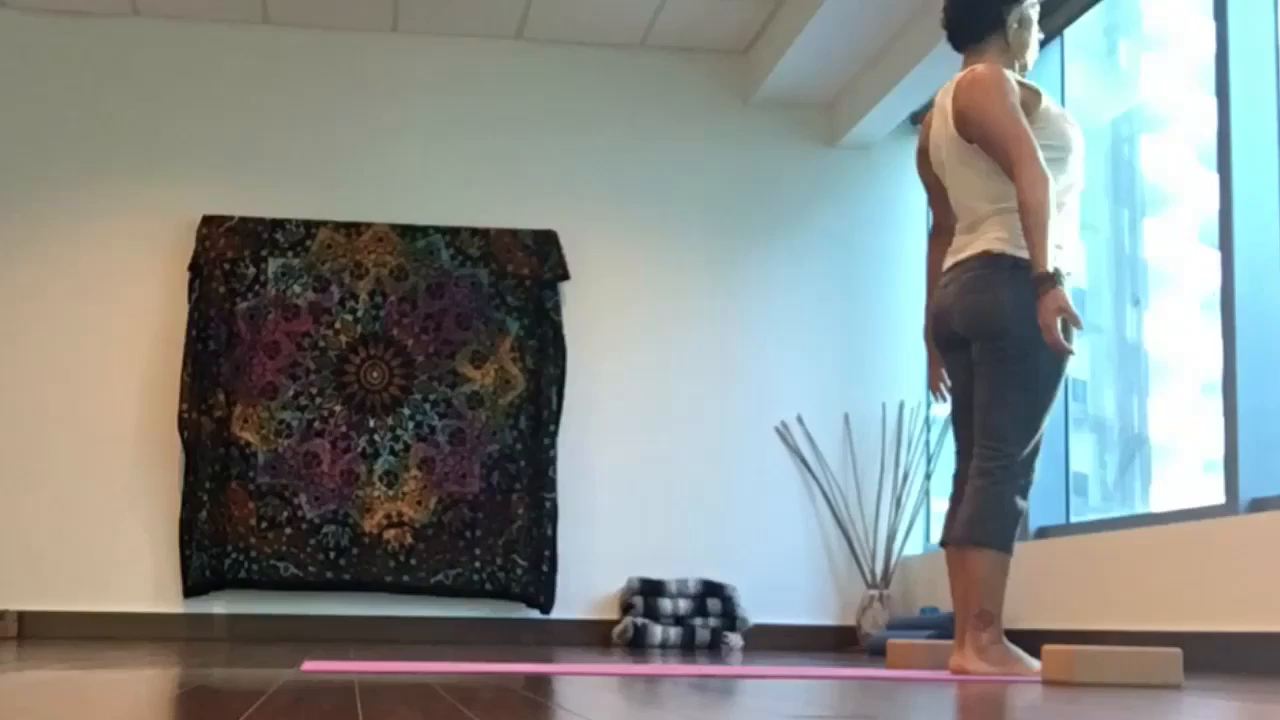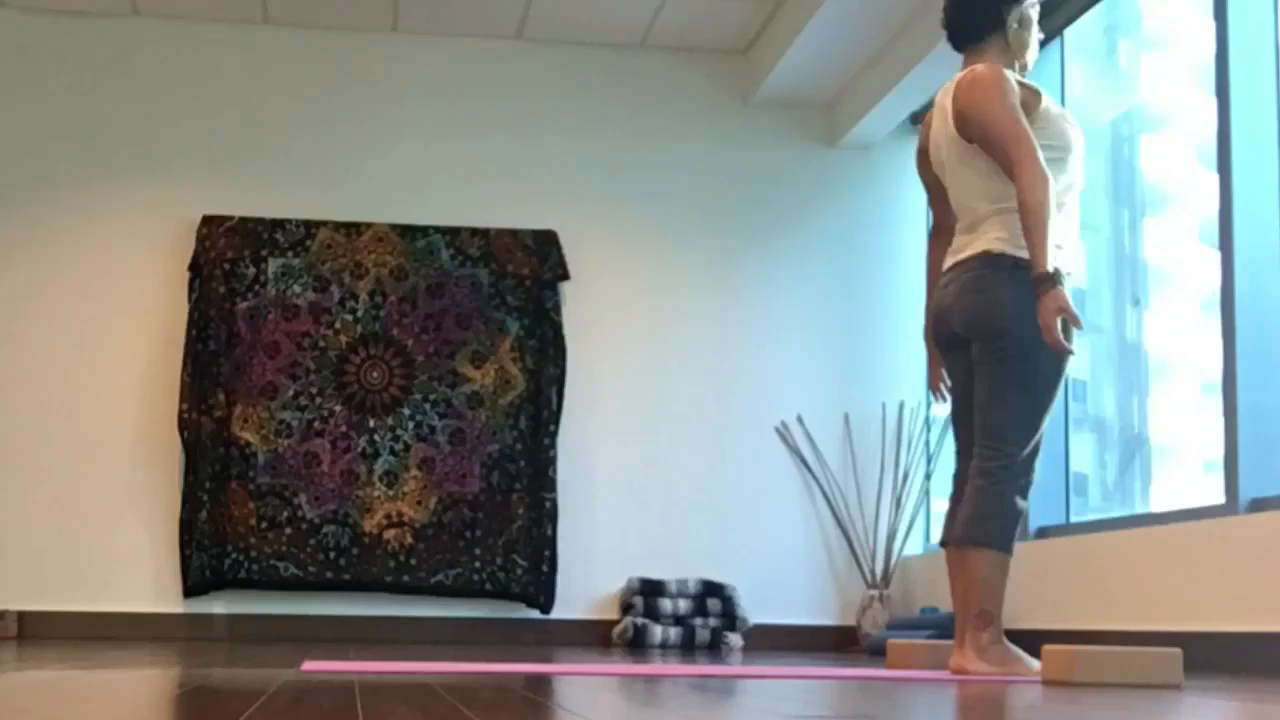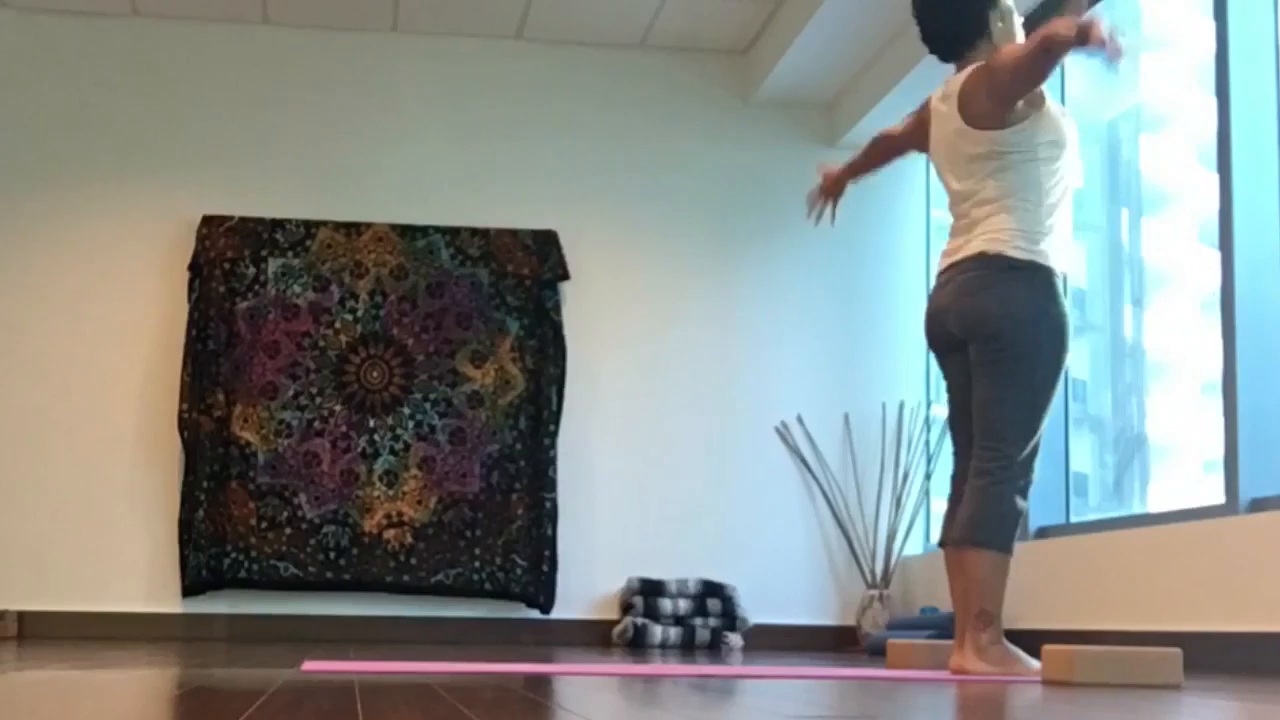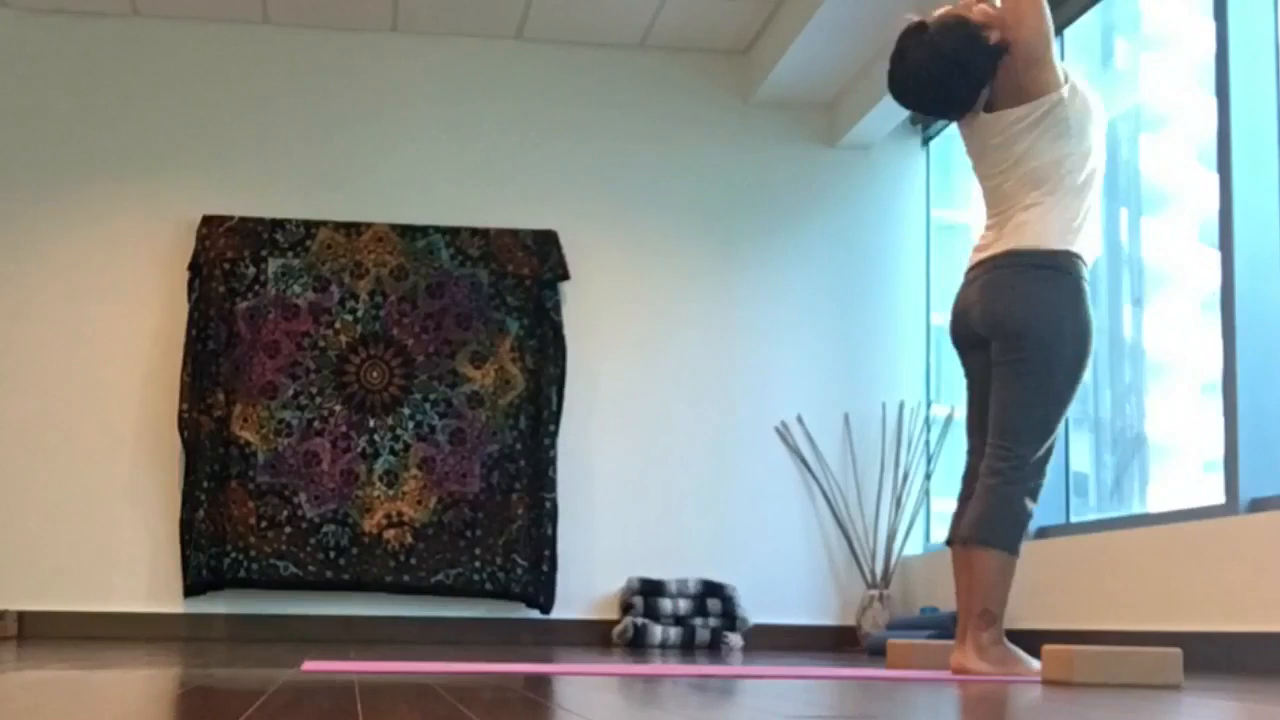
dt=0.1s
person 1, frame 1
left shoulder: (938, 115)
right shoulder: (991, 84)
right elbow: (1029, 177)
left wrist: (935, 329)
right wrist: (1047, 280)
left hip: (963, 291)
right hip: (1011, 283)
left knee: (979, 471)
right knee: (1002, 469)
left ankle: (969, 639)
right ankle: (983, 643)
person 1, frame 2
left shoulder: (938, 114)
right shoulder: (989, 84)
right elbow: (1029, 177)
left wrist: (935, 328)
right wrist: (1046, 279)
left hip: (963, 291)
right hip: (1011, 284)
left knee: (978, 471)
right knee: (1002, 469)
left ankle: (969, 639)
right ankle: (982, 642)
person 1, frame 3
left shoulder: (939, 105)
right shoulder: (998, 79)
left elbow: (891, 141)
left wrist: (840, 177)
left hip: (958, 290)
right hip: (1012, 287)
left knee: (978, 469)
right knee: (1001, 469)
left ankle: (969, 637)
right ankle: (981, 643)
person 1, frame 4
left shoulder: (967, 96)
right shoulder: (1027, 69)
left hip: (986, 290)
right hip: (1040, 283)
left knee: (987, 469)
right knee: (1013, 468)
left ankle: (974, 638)
right ankle: (983, 642)
